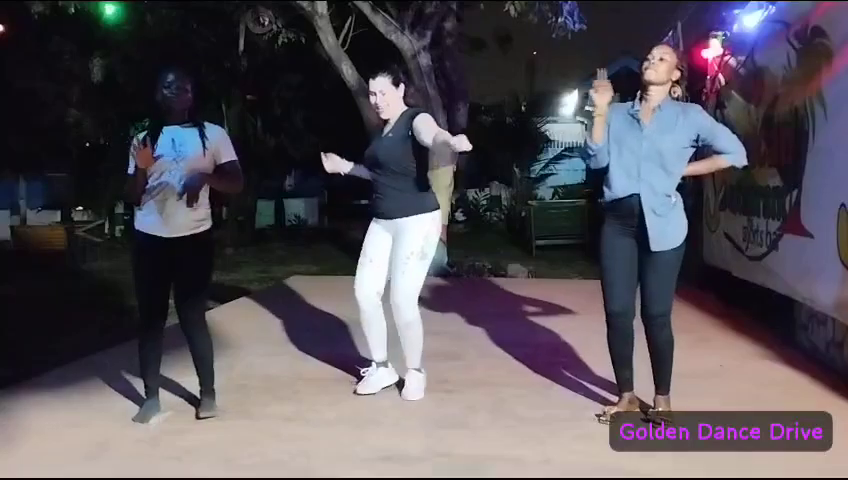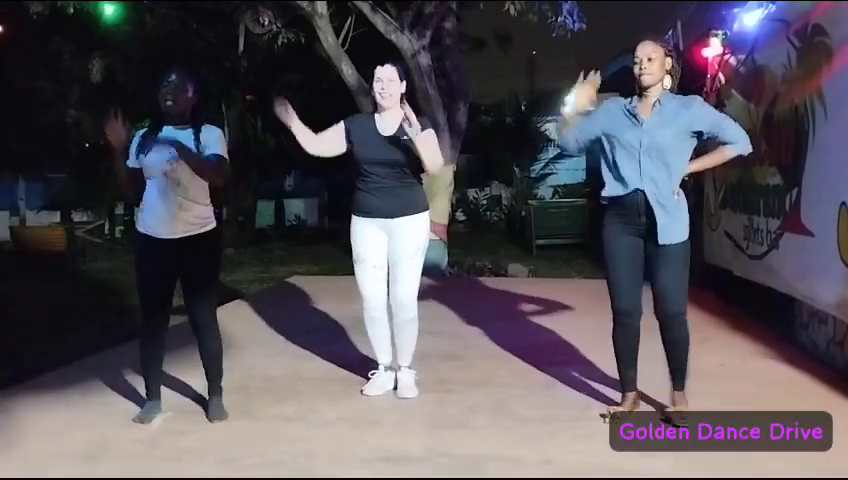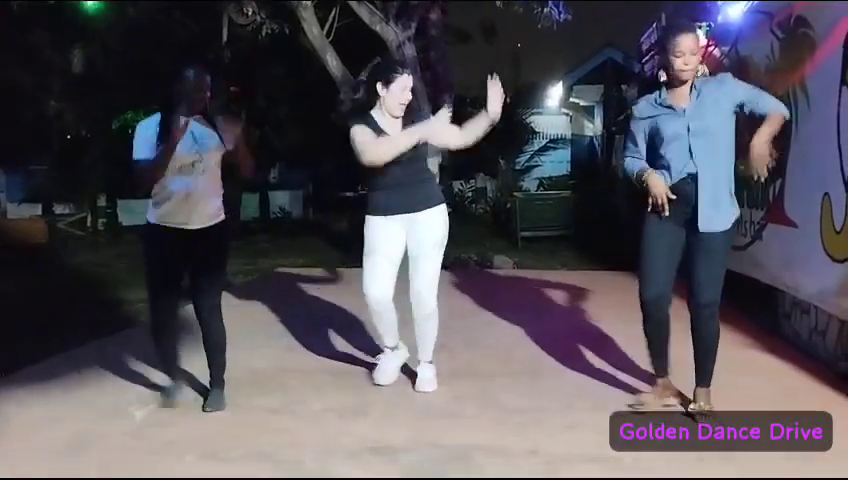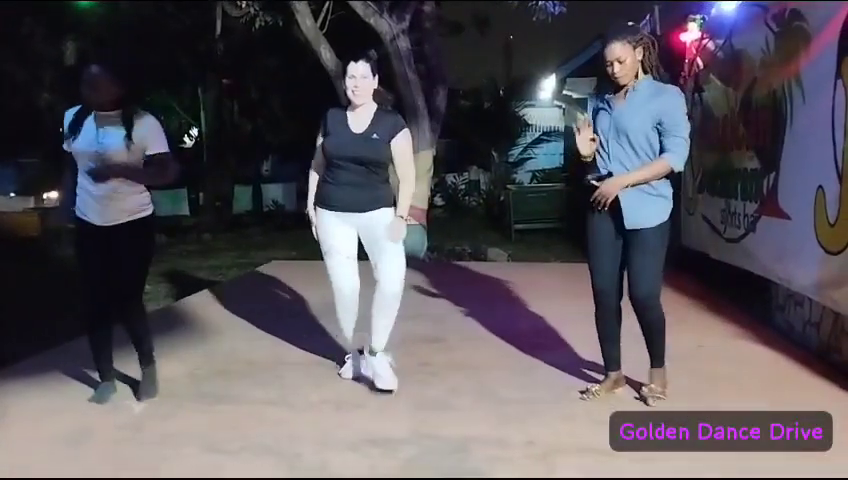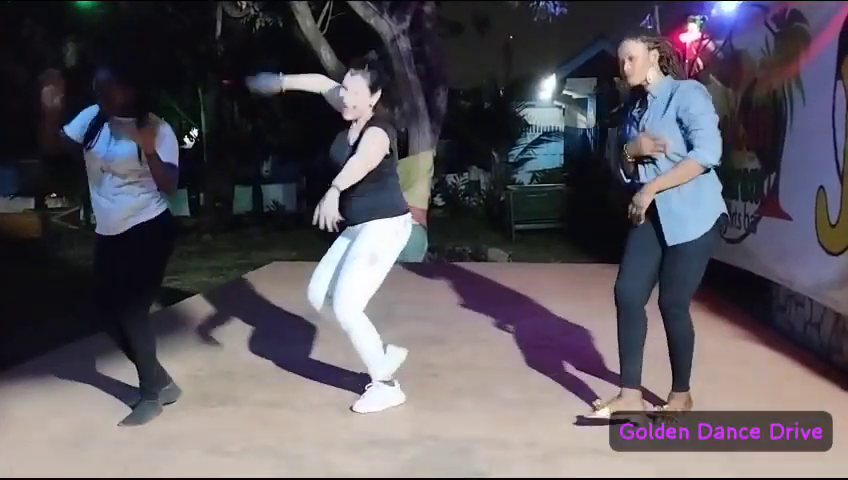
dt=1s
person 1, frame 1
left shoulder: (689, 115)
right shoulder: (618, 114)
left elbow: (735, 153)
right elbow: (595, 159)
left wrist: (681, 169)
right wrist: (601, 111)
left hip: (662, 224)
right hip: (618, 221)
left knee: (656, 314)
right knee: (617, 312)
left ankle: (662, 397)
right ankle: (626, 395)
person 1, frame 2
left shoulder: (690, 108)
right shoulder: (614, 111)
left elbow: (739, 142)
right elbow: (569, 141)
left wrist: (687, 167)
right wrist: (576, 109)
left hip: (668, 220)
right hip: (622, 219)
left knee: (672, 311)
right knee: (625, 312)
left ankle: (678, 393)
right ankle: (630, 394)
person 1, frame 3
left shoulder: (724, 89)
right shoulder: (647, 109)
left elbow: (774, 109)
right elbow: (632, 158)
left wrist: (762, 137)
right wrist: (649, 176)
left hip: (713, 210)
right hip: (667, 209)
left knee: (706, 303)
right knee: (653, 297)
left ankle: (702, 391)
right ankle: (662, 382)
person 1, frame 4
left shoulder: (667, 97)
right shoulder: (601, 103)
left elbow: (675, 157)
left wrist: (622, 181)
right wrist: (587, 150)
left hip: (647, 209)
right hip: (604, 207)
left knee: (645, 293)
right knee: (605, 294)
left ankle: (657, 371)
right ankle: (614, 373)
person 1, frame 5
left shoulder: (687, 93)
right shoulder: (634, 113)
left elbow: (706, 155)
right elbow: (627, 174)
left wrist: (653, 188)
right wrist: (634, 151)
left hip: (692, 215)
right hip: (650, 215)
left knee: (674, 305)
right knee: (627, 296)
left ankle: (681, 394)
right ankle: (630, 393)
person 2, frame 1
left shoulder: (212, 134)
right shoulder: (143, 140)
left elbow: (237, 182)
right elbow: (131, 196)
left wrist: (205, 177)
right wrist: (140, 169)
left hip: (193, 239)
right hip: (149, 239)
left knee: (192, 317)
right knee: (150, 317)
left ankle: (208, 394)
right ankle: (151, 397)
person 2, frame 2
left shoulder: (210, 134)
right shoulder: (144, 137)
left elbow: (217, 175)
right elbow: (131, 190)
left wrist: (178, 146)
right wrist: (117, 151)
left hip: (198, 239)
right hip: (152, 240)
left knee: (203, 319)
right knee: (152, 320)
left ankle: (215, 395)
right ankle: (153, 398)
person 2, frame 3
left shoulder: (216, 127)
right shoulder: (150, 126)
left elbow: (247, 170)
right elbow: (148, 177)
left wrist: (239, 141)
right wrist: (176, 136)
left hip: (210, 229)
right hip: (164, 229)
left knee: (208, 309)
right knee: (162, 308)
left ankle: (217, 384)
right ankle: (172, 377)
person 2, frame 4
left shoulder: (143, 123)
right shoulder: (74, 118)
left elbow: (168, 172)
left wrist: (119, 170)
right wrist: (68, 206)
left hip: (133, 224)
right hip: (89, 225)
left knee: (127, 301)
right knee: (95, 302)
left ankle: (148, 367)
right ankle: (106, 378)
person 2, frame 5
left shoulder: (158, 128)
right shoulder: (93, 118)
left elbow: (168, 185)
right elbow: (53, 145)
left wrist: (149, 153)
right wrist: (50, 110)
left hip: (147, 231)
right hip: (108, 233)
left knee: (132, 311)
right knee: (110, 311)
left ankle: (153, 394)
right ankle: (159, 379)
person 3, frame 1
left shoulder: (414, 119)
right shoulder: (384, 130)
left elbow: (434, 136)
left wrist: (455, 143)
right wrist: (345, 167)
left hip: (417, 221)
right hip: (382, 222)
left knee: (402, 301)
right knee: (364, 293)
left ankle: (415, 373)
right ankle: (380, 367)
person 3, frame 2
left shoulder: (419, 128)
right shoulder: (356, 124)
left elbow: (432, 163)
right elbow: (317, 146)
left wrist: (414, 130)
right wrist: (292, 122)
left hip: (410, 220)
right hip: (367, 221)
left knee: (403, 299)
right knee: (372, 299)
left ankle: (406, 371)
right ankle: (385, 369)
person 3, frame 3
left shoulder: (418, 122)
right shoulder: (361, 126)
left elbow: (460, 138)
right elbow: (374, 156)
left wrist: (489, 117)
right wrist: (420, 133)
left hip: (428, 212)
right hip: (385, 218)
left knee: (423, 294)
right knee: (375, 292)
left ankle: (425, 364)
right ankle: (392, 349)
person 3, frame 4
left shoulder: (392, 123)
right shoulder: (331, 118)
left elbow: (407, 174)
right elbow: (318, 164)
left wrist: (401, 215)
right wrist: (311, 206)
left hip: (376, 213)
right hip: (332, 215)
left knee: (392, 279)
right knee: (343, 289)
left ankle: (379, 356)
right ankle: (356, 353)
person 3, frame 5
left shoulder: (378, 130)
right shoulder: (351, 114)
left elbow: (364, 162)
right elbow: (322, 82)
left wrist: (332, 193)
right wrist: (280, 81)
left hip: (382, 227)
right hip: (359, 227)
left knee: (345, 308)
right knee: (317, 296)
left ankle: (386, 385)
right ankle: (383, 353)
